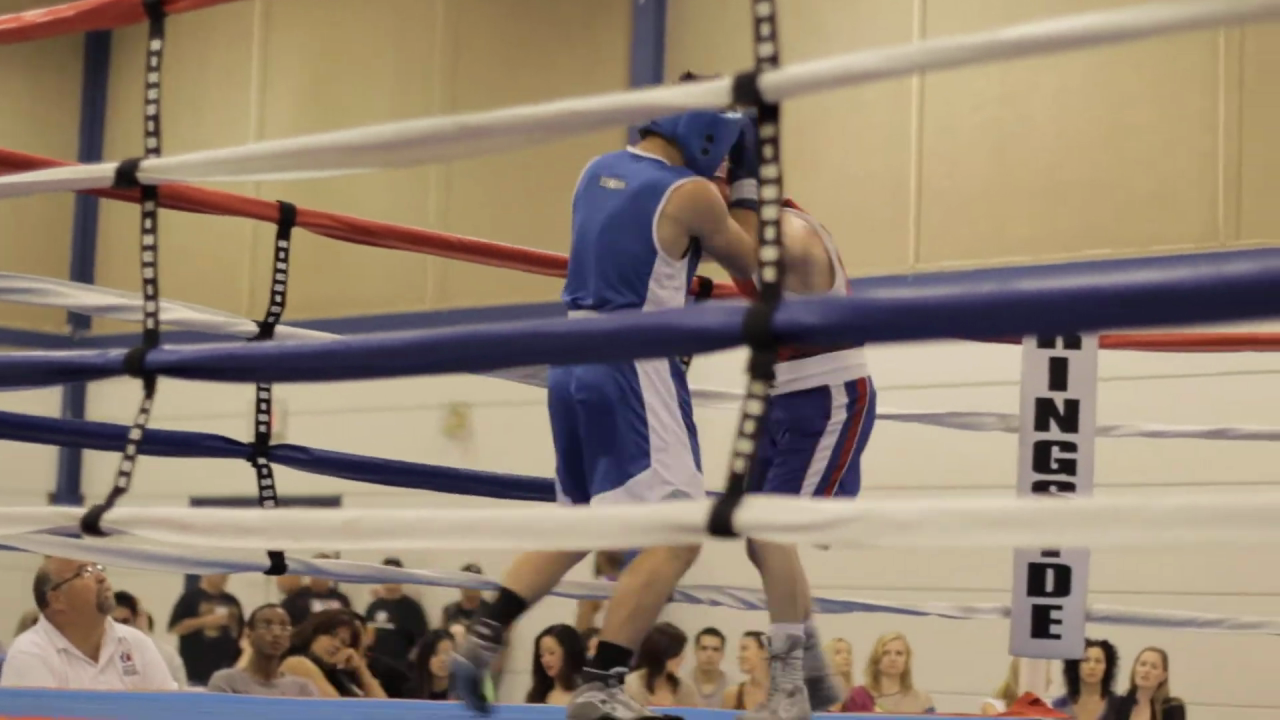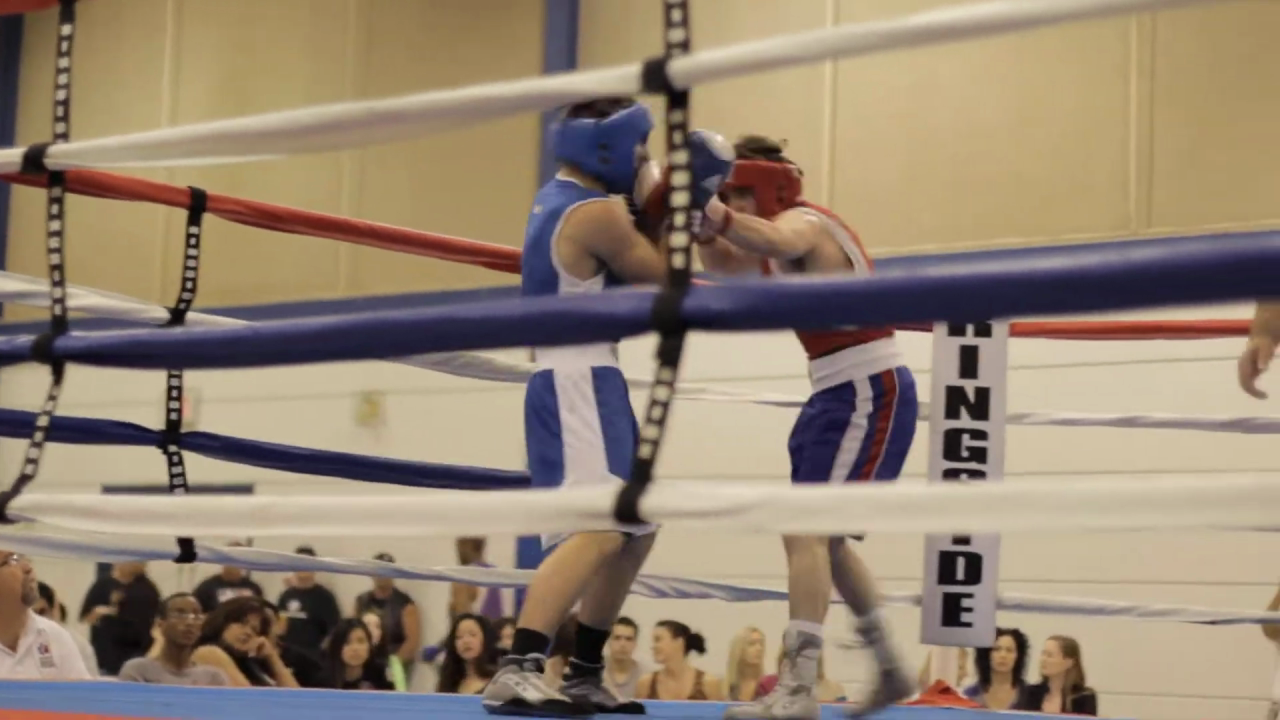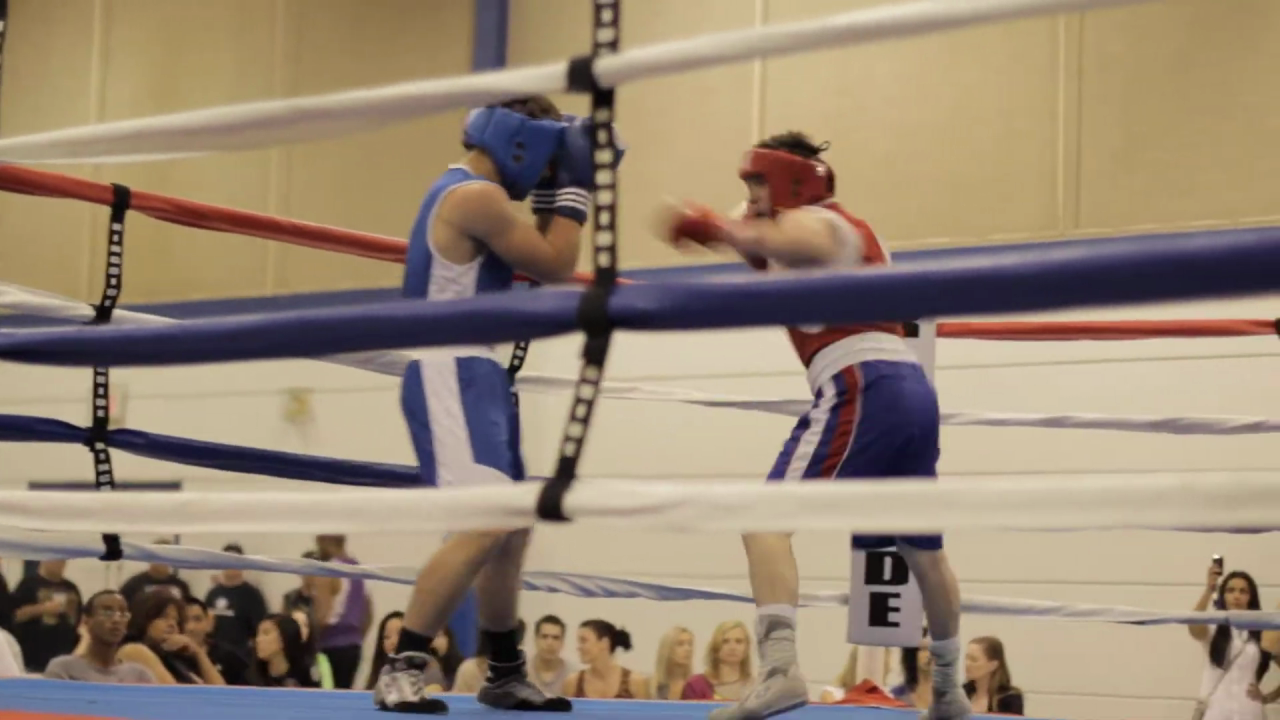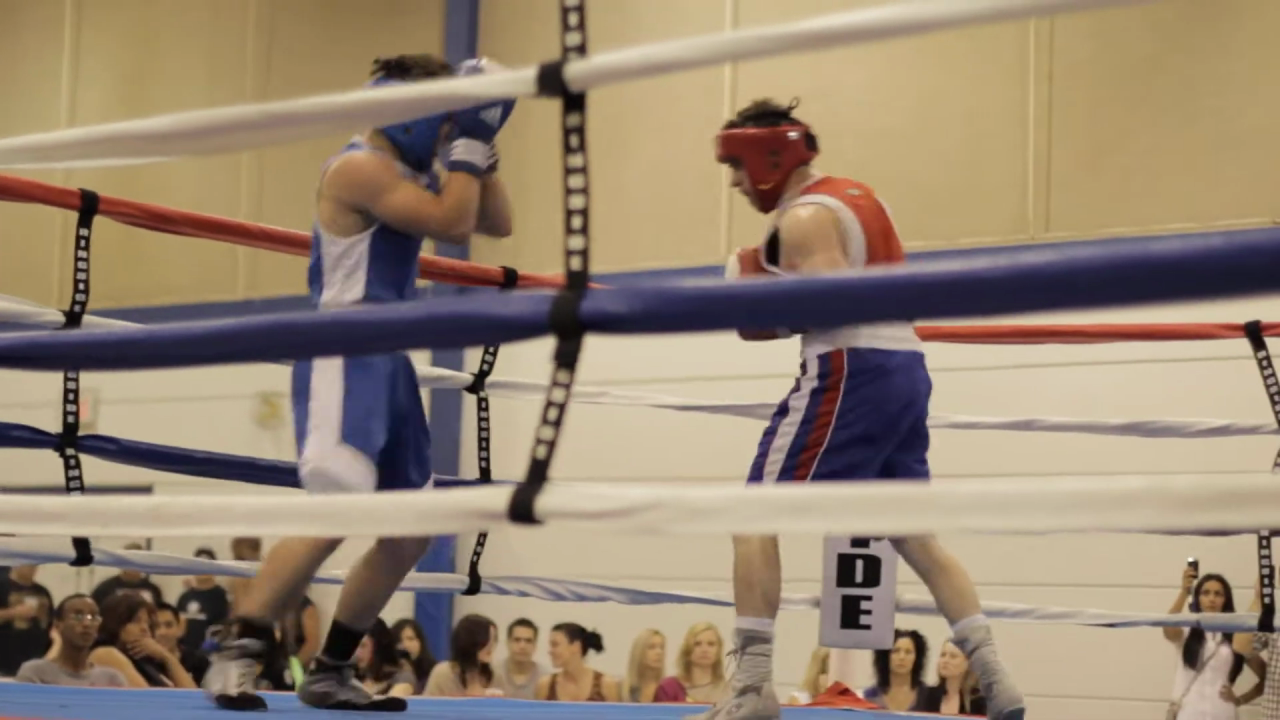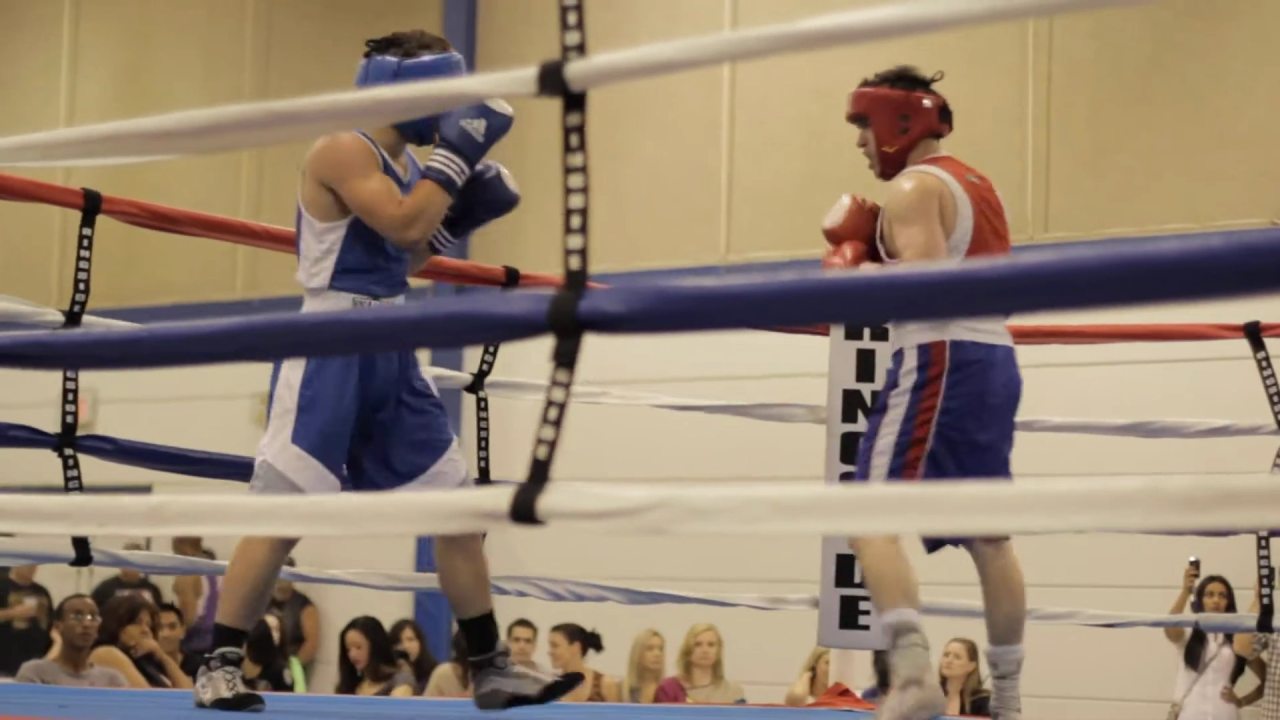
dt=0.4s
person 1, frame 1
left shoulder: (596, 175)
right shoulder: (693, 191)
right elbow: (749, 265)
right wrist: (748, 183)
left hip: (572, 365)
right hip: (636, 368)
right knee: (676, 537)
left ankle: (483, 638)
person 1, frame 2
left shoulder: (563, 198)
right shoulder: (595, 213)
left elbow: (637, 249)
right elbow: (661, 278)
left wrist: (662, 192)
right wrist: (689, 198)
left hip: (588, 383)
right hip: (579, 386)
left knee: (633, 533)
right knee: (596, 534)
person 1, frame 3
left shoulder: (466, 196)
right shoulder: (475, 198)
left elbow: (538, 262)
right elbow: (555, 266)
left wrist: (557, 191)
right wrist: (576, 185)
left hip: (475, 376)
right hip: (450, 375)
left knee: (506, 531)
right knee: (483, 528)
right ankle: (402, 669)
person 1, frame 4
left shoulder: (410, 173)
right shoulder: (359, 168)
left elbow: (498, 224)
right elbow: (441, 224)
left wrist: (477, 135)
right wrist: (469, 138)
left hip: (390, 364)
right hip: (344, 358)
left knee: (408, 530)
left ankle: (332, 672)
right ankle: (235, 657)
person 1, frame 5
left shoulder: (400, 164)
right shoulder: (341, 150)
right elbow: (404, 227)
left wrist: (460, 217)
right wrist: (454, 149)
left hip: (387, 353)
right hip: (329, 350)
left ankle: (492, 669)
right ankle: (220, 665)
person 2, frame 1
left shoulder: (789, 230)
left elbow: (803, 255)
left hip: (831, 402)
right hip: (789, 404)
left knee: (770, 531)
right knee: (761, 536)
right ankle: (814, 677)
person 2, frame 2
left shoulder: (801, 221)
right shoulder: (789, 231)
left elbow: (771, 242)
right elbow: (725, 266)
left wrist: (709, 208)
left hip: (870, 397)
right hip: (847, 400)
left knee: (802, 533)
right knee: (826, 538)
right ankle: (889, 665)
person 2, frame 3
left shoulder: (806, 224)
right shoulder: (841, 224)
left elbow: (797, 245)
left wrist: (711, 228)
right wrist: (763, 259)
left hip: (859, 395)
right hip: (909, 395)
left knee: (764, 522)
right knee: (923, 549)
person 2, frame 4
left shoulder: (805, 217)
right shoulder: (840, 200)
right wrist: (769, 278)
left hip: (848, 377)
right hip: (903, 372)
right knee: (918, 536)
person 2, frame 5
left shoulder: (915, 187)
right shoulder: (975, 185)
left wrist: (855, 266)
right wrist: (875, 254)
left hip: (938, 366)
right hip: (993, 366)
right knee: (989, 538)
